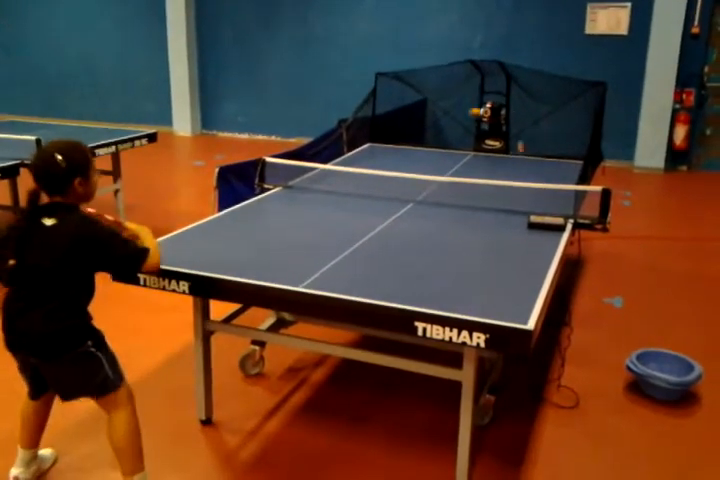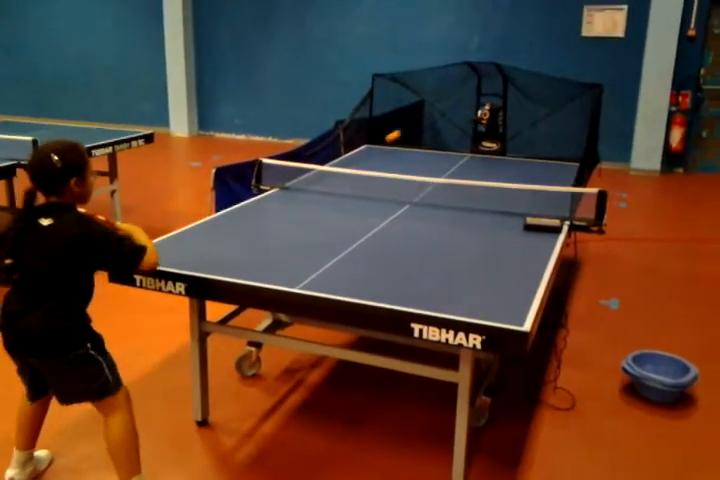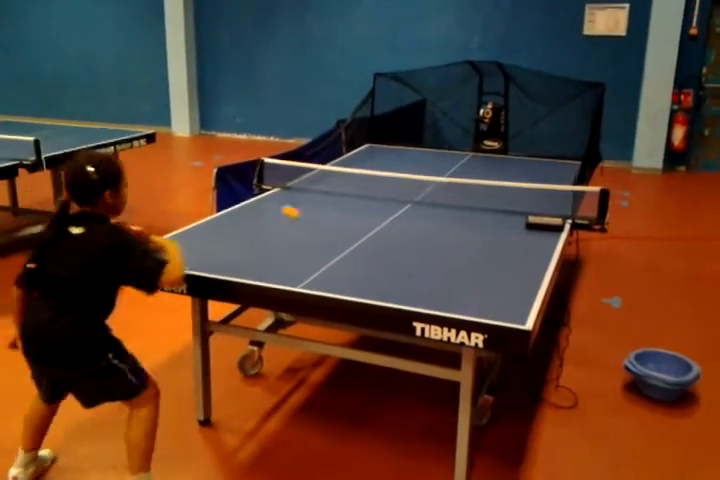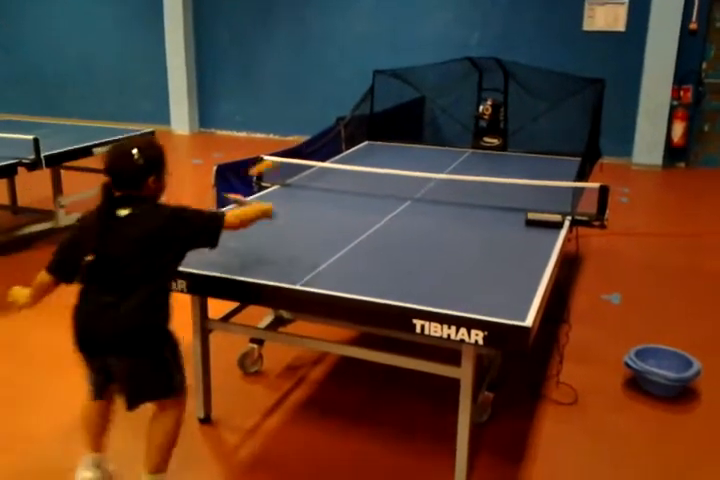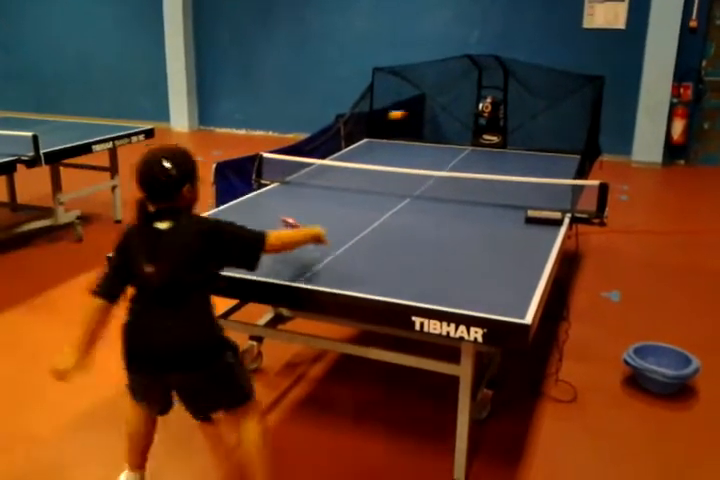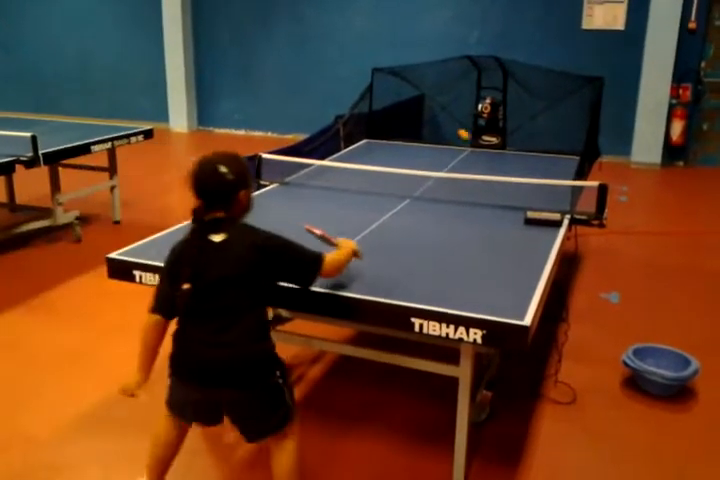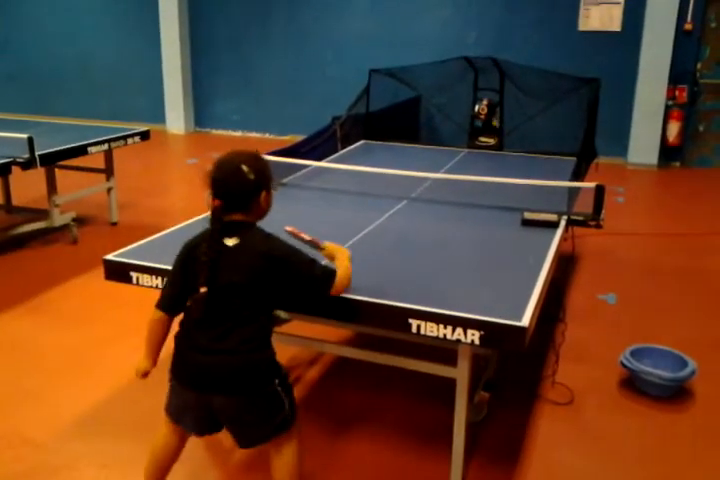
dt=0.2s
person 1, frame 1
right shoulder: (88, 230)
right elbow: (150, 262)
right wrist: (145, 235)
right hip: (65, 336)
left knee: (41, 389)
right knee: (119, 401)
person 1, frame 2
right shoulder: (85, 230)
right elbow: (148, 261)
right wrist: (135, 232)
right hip: (63, 336)
left knee: (38, 392)
right knee: (116, 404)
person 1, frame 3
left shoulder: (53, 233)
right shoulder: (116, 241)
left elbow: (21, 287)
right elbow: (171, 277)
left wrist: (20, 328)
right wrist: (168, 246)
left hip: (36, 340)
right hip: (81, 344)
left knee: (49, 395)
right knee: (145, 398)
person 1, frame 4
left shoulder: (93, 222)
right shoulder: (170, 220)
left elbow: (54, 274)
right elbow: (233, 220)
left wrist: (30, 296)
right wrist: (259, 208)
left hip: (90, 330)
right hip: (140, 334)
left knee: (101, 394)
right knee: (171, 402)
person 1, frame 5
left shoulder: (133, 239)
right shoulder: (207, 233)
left elbow: (102, 301)
right elbow: (272, 242)
left wrist: (78, 354)
right wrist: (310, 234)
left hip: (142, 348)
right hip: (196, 348)
left knee: (144, 403)
right knee: (246, 412)
person 1, frame 6
left shoulder: (183, 250)
right shoulder: (262, 244)
left elbow: (158, 317)
right elbow: (327, 267)
left wrist: (141, 372)
right wrist: (348, 248)
left hip: (192, 363)
right hip: (248, 365)
left knee: (176, 418)
right knee: (282, 435)
person 1, frame 7
left shoulder: (195, 248)
right shoulder: (273, 252)
left elbow: (163, 313)
right elbow: (337, 285)
left wrist: (149, 359)
right wrist: (342, 256)
left hip: (191, 367)
right hip: (247, 372)
left knee: (175, 428)
right knee: (282, 439)
